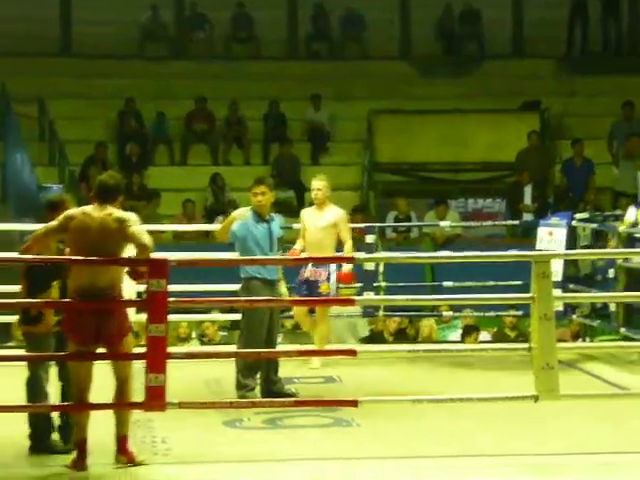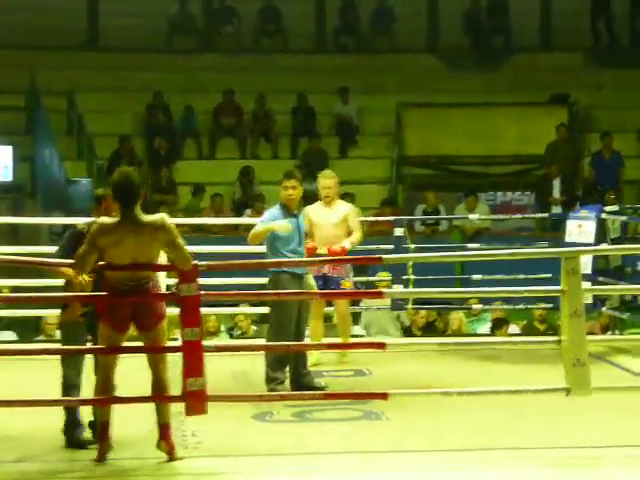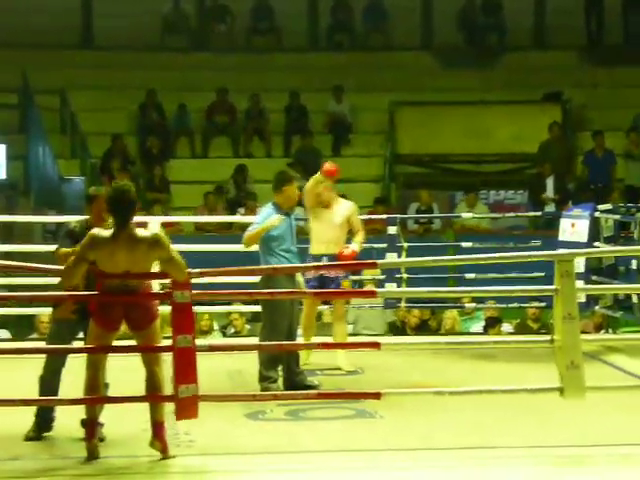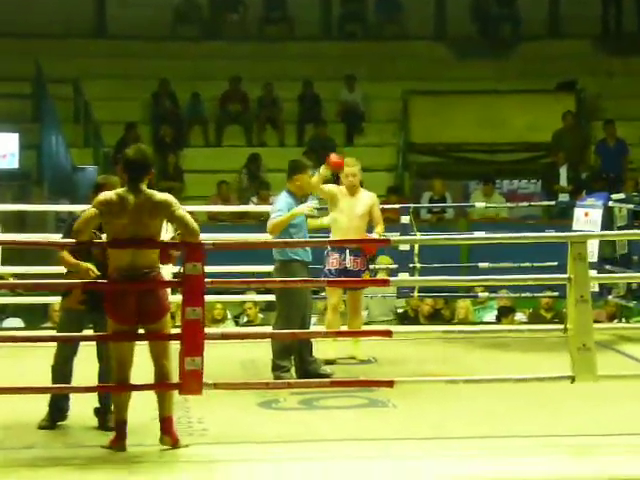
dt=0.5s
person 1, frame 1
left shoulder: (72, 216)
right shoulder: (125, 218)
left elbow: (32, 244)
right elbow: (146, 246)
right wrist: (138, 267)
left hip: (78, 308)
right hip: (111, 307)
left knee: (80, 387)
right knee: (124, 379)
left ankle: (80, 454)
right ankle: (122, 448)
person 1, frame 2
left shoulder: (104, 228)
right shoulder: (159, 225)
left elbow: (79, 268)
right elbow: (186, 265)
left wrist: (98, 252)
left hip: (115, 299)
right hip: (147, 297)
left knee: (105, 368)
right knee: (159, 366)
left ankle: (103, 437)
right ankle: (165, 434)
person 1, frame 3
left shoulder: (96, 240)
right shoulder: (153, 240)
left elbow: (67, 280)
right elbow: (182, 276)
left hip: (107, 301)
right hip: (140, 300)
left knee: (94, 365)
right knee: (154, 364)
left ankle: (91, 434)
right ankle: (159, 434)
person 1, frame 4
left shoulder: (108, 200)
right shoulder: (163, 201)
left elbow: (79, 231)
right elbow: (193, 233)
left wrist: (102, 240)
left hip: (119, 287)
right hip: (151, 286)
left knee: (121, 365)
right knee: (161, 360)
left ankle: (119, 434)
right ankle: (167, 428)
person 2, frame 1
left shoulder: (64, 242)
right shoulder: (40, 240)
left hip: (61, 319)
right hip: (39, 320)
left knee: (71, 376)
right knee: (40, 379)
left ankle: (67, 430)
right ankle: (40, 438)
person 2, frame 2
right shoulder: (79, 233)
right elbow: (56, 262)
right wrist: (72, 274)
right hip: (77, 310)
right knee: (72, 370)
right ankle: (73, 428)
person 2, frame 3
right shoulder: (73, 231)
right elbow: (60, 258)
right wrist: (82, 247)
right hip: (68, 308)
right knee: (53, 365)
right ankle: (43, 420)
person 2, frame 4
right shoulder: (79, 221)
right elbow: (61, 255)
right wrist: (82, 265)
right hip: (76, 300)
left knee: (109, 359)
right knee: (63, 356)
left ankle: (106, 411)
right ankle: (56, 410)
person 3, frame 1
left shoulder: (275, 221)
right shoulder: (245, 222)
right elbow: (221, 237)
left wrist: (281, 282)
right wrist: (230, 219)
left hip: (272, 285)
right hip: (254, 285)
left knee: (270, 340)
right knee: (251, 340)
left ankle: (271, 385)
right ankle: (245, 387)
person 3, frame 2
left shoulder: (301, 215)
right shoulder: (273, 215)
right elbow: (252, 239)
left wrist: (309, 275)
right wrist: (271, 227)
left hip: (300, 279)
right hip: (282, 279)
left knee: (298, 333)
right knee: (280, 333)
left ankle: (301, 378)
right ankle: (275, 381)
person 3, frame 3
left shoulder: (289, 214)
right shoulder: (267, 214)
right elbow: (246, 241)
left wrist: (297, 273)
right wrist: (266, 226)
left hip: (290, 278)
right hip: (275, 279)
left knee: (290, 332)
right knee: (273, 332)
left ankle: (293, 377)
right ankle: (268, 380)
person 3, frame 4
left shoulder: (298, 201)
right shoulder: (284, 201)
right elbow: (271, 228)
left wrist: (323, 222)
right wrist: (296, 211)
left hip: (300, 267)
right hip: (289, 267)
left knee: (303, 321)
right knee: (287, 321)
left ankle: (306, 365)
right ankle: (281, 369)
person 4, frame 1
left shoulder: (338, 214)
right shoulder: (305, 213)
left elbow: (347, 241)
left wrist: (347, 264)
right wrist: (296, 249)
left hip: (326, 266)
right hip: (307, 266)
left knee: (321, 312)
right knee: (298, 311)
right ankle: (320, 338)
person 4, frame 2
left shoulder: (347, 209)
right shoulder: (310, 210)
left elbow: (358, 233)
right elbow: (304, 235)
left wrist: (346, 244)
right wrist: (306, 245)
left hip: (339, 263)
right hip: (317, 263)
left knee: (343, 308)
right knee: (316, 310)
left ankle: (345, 344)
right ankle: (315, 352)
person 4, frame 3
left shoulder: (348, 207)
right shoulder: (312, 204)
left elbow: (360, 232)
right elbow: (307, 190)
left wrist: (355, 247)
right wrist: (321, 176)
left hip: (337, 263)
right hip: (314, 261)
left knee: (339, 312)
right knee: (309, 310)
left ankle: (341, 356)
right ankle: (305, 349)
person 4, frame 4
left shoulder: (370, 198)
right shoulder: (333, 192)
left elbow: (379, 225)
right elbow: (314, 186)
left wrist: (375, 238)
right wrist: (325, 170)
left hip: (358, 255)
right hip: (335, 253)
left knee: (356, 304)
right knee: (333, 303)
left ankle: (355, 346)
right ankle: (331, 347)
